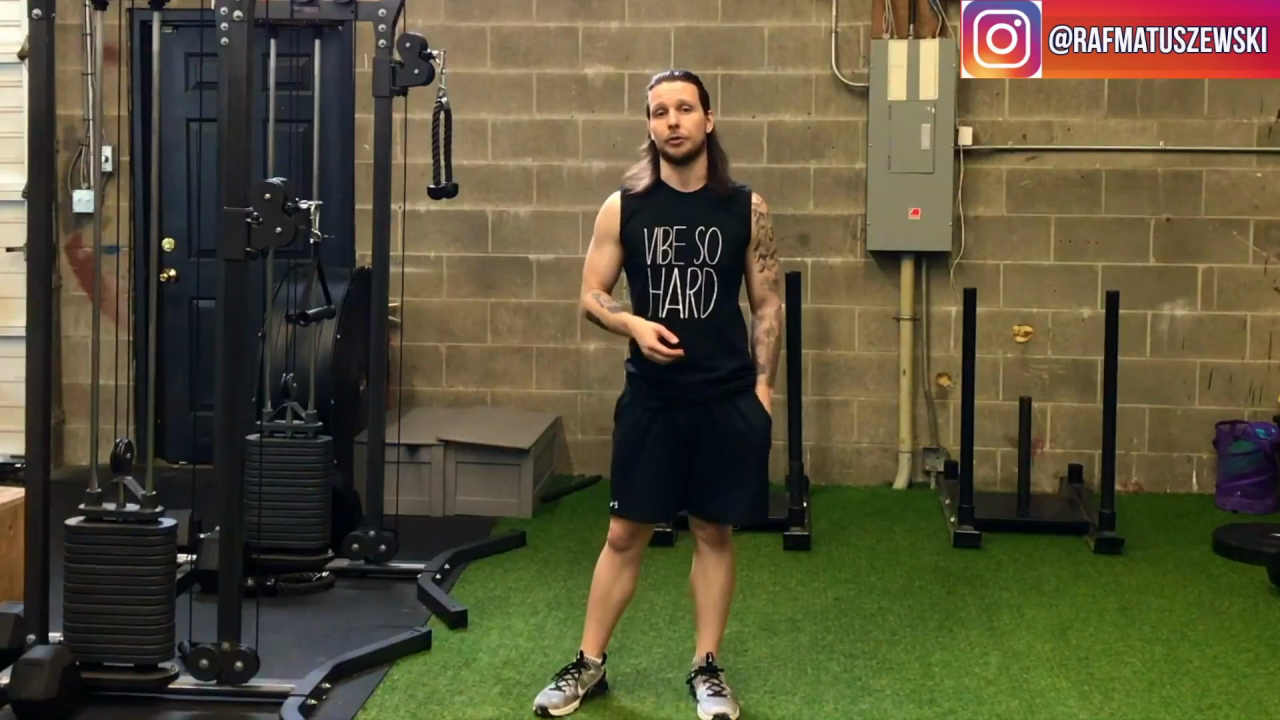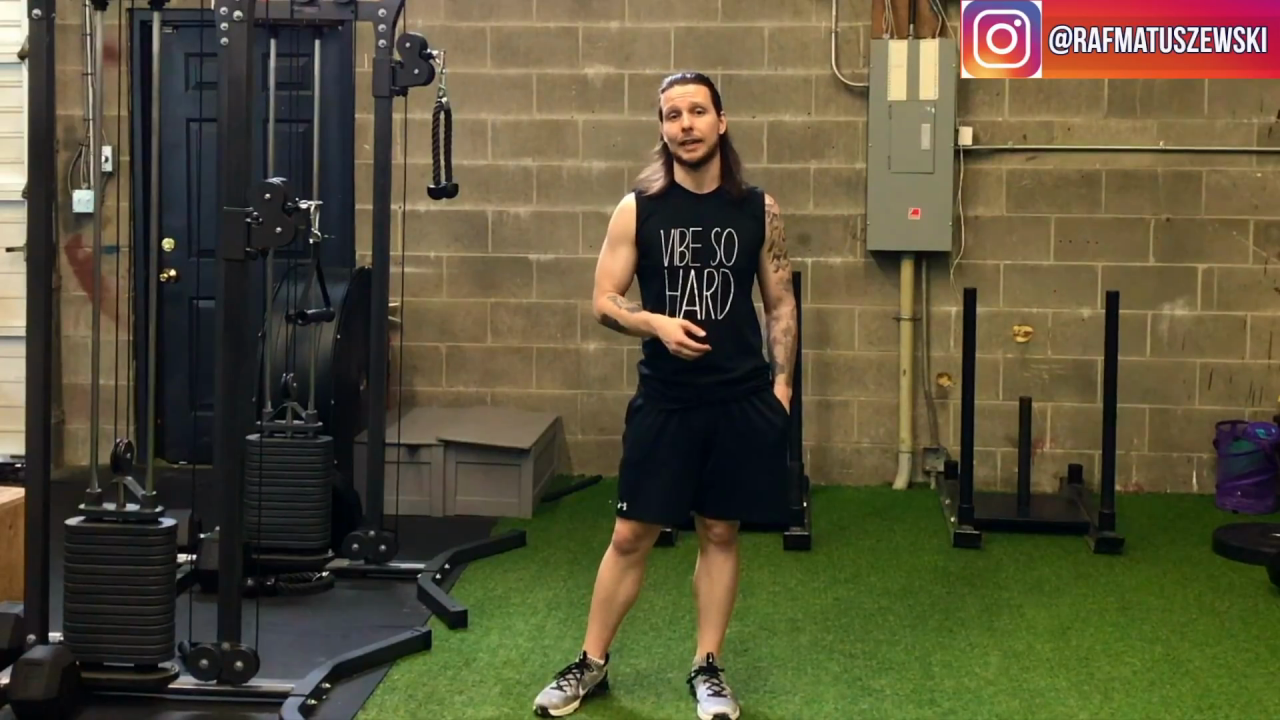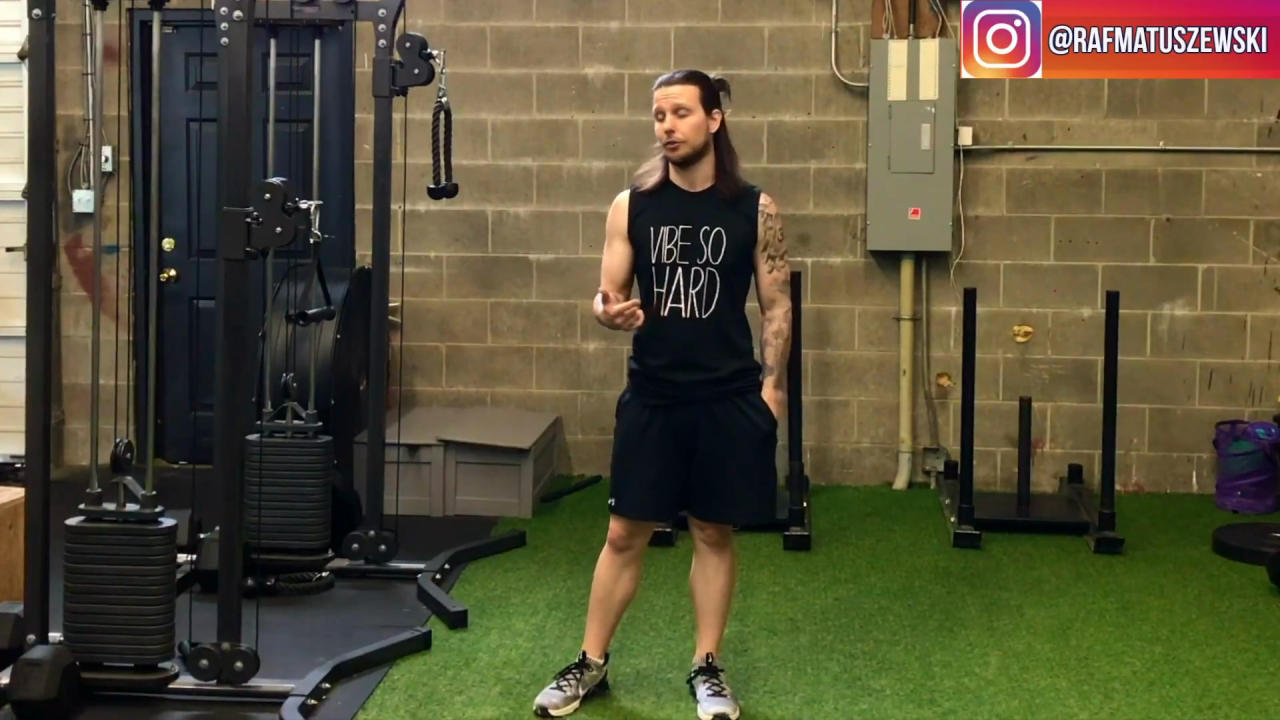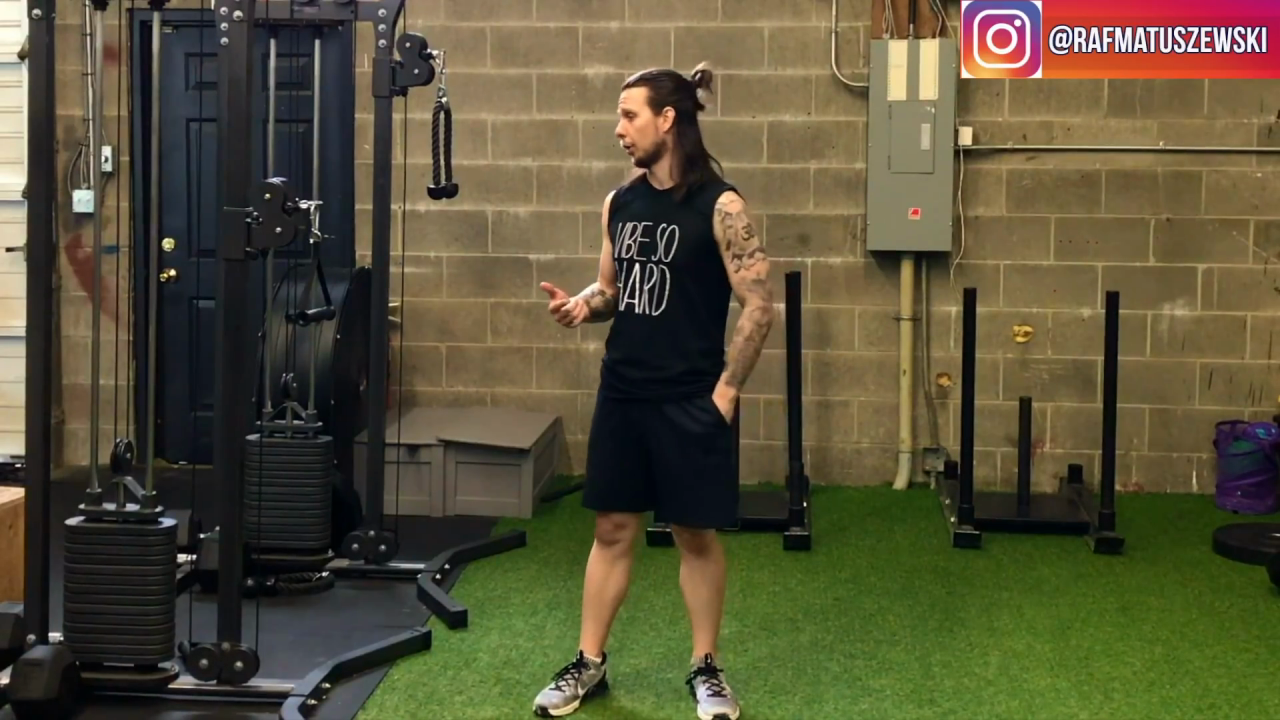
dt=0.4s
person 1, frame 1
left shoulder: (745, 208)
right shoulder: (623, 206)
left elbow: (767, 303)
right elbow: (591, 294)
left wrist: (762, 383)
right wrist: (634, 325)
left hip: (727, 399)
right hip: (651, 398)
left knee: (714, 532)
right knee: (626, 532)
right ankle: (589, 664)
person 1, frame 2
left shoulder: (759, 210)
right shoulder: (637, 209)
left elbow: (781, 303)
right elbow: (604, 300)
left wrist: (781, 382)
right wrist: (658, 323)
left hip: (741, 398)
right hip: (664, 398)
left knee: (720, 532)
right knee: (631, 534)
left ankle: (707, 668)
right ankle: (590, 663)
person 1, frame 3
left shoulder: (755, 209)
right shoulder: (633, 204)
left elbow: (777, 304)
right elbow: (612, 289)
left wrist: (771, 385)
right wrist: (615, 310)
left hip: (728, 398)
right hip: (651, 396)
left knee: (714, 532)
right knee: (626, 531)
left ankle: (706, 668)
right ankle: (590, 663)
person 1, frame 4
left shoulder: (720, 206)
right shoulder: (620, 203)
left elbow: (758, 305)
left wrist: (727, 389)
right wrist: (581, 305)
left hip: (688, 399)
right hip: (621, 393)
left knee: (696, 534)
right knee: (612, 527)
right ankle: (589, 663)
